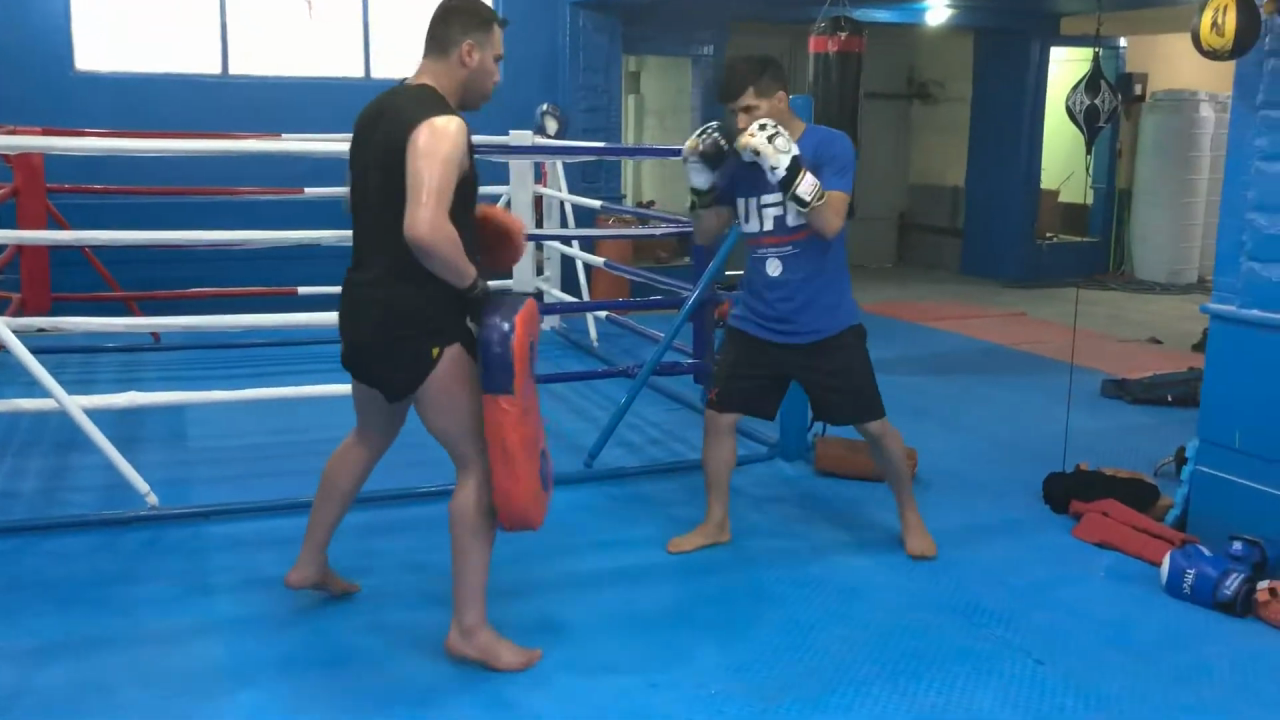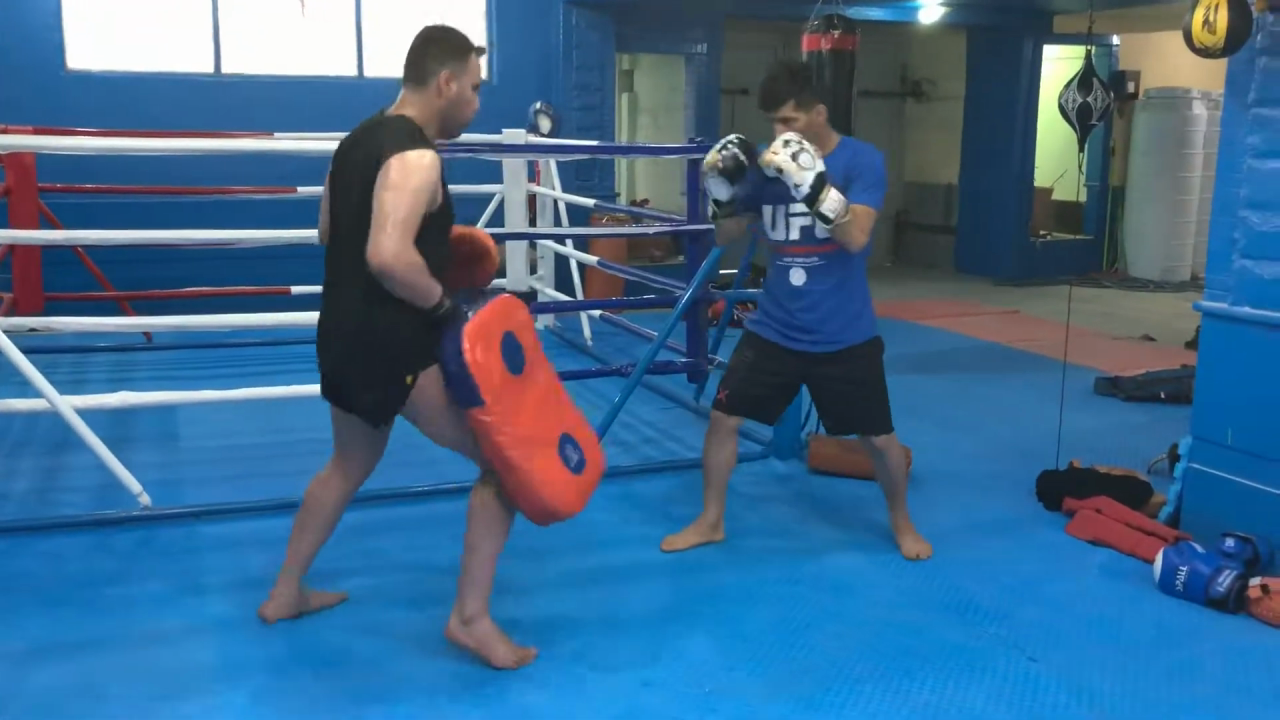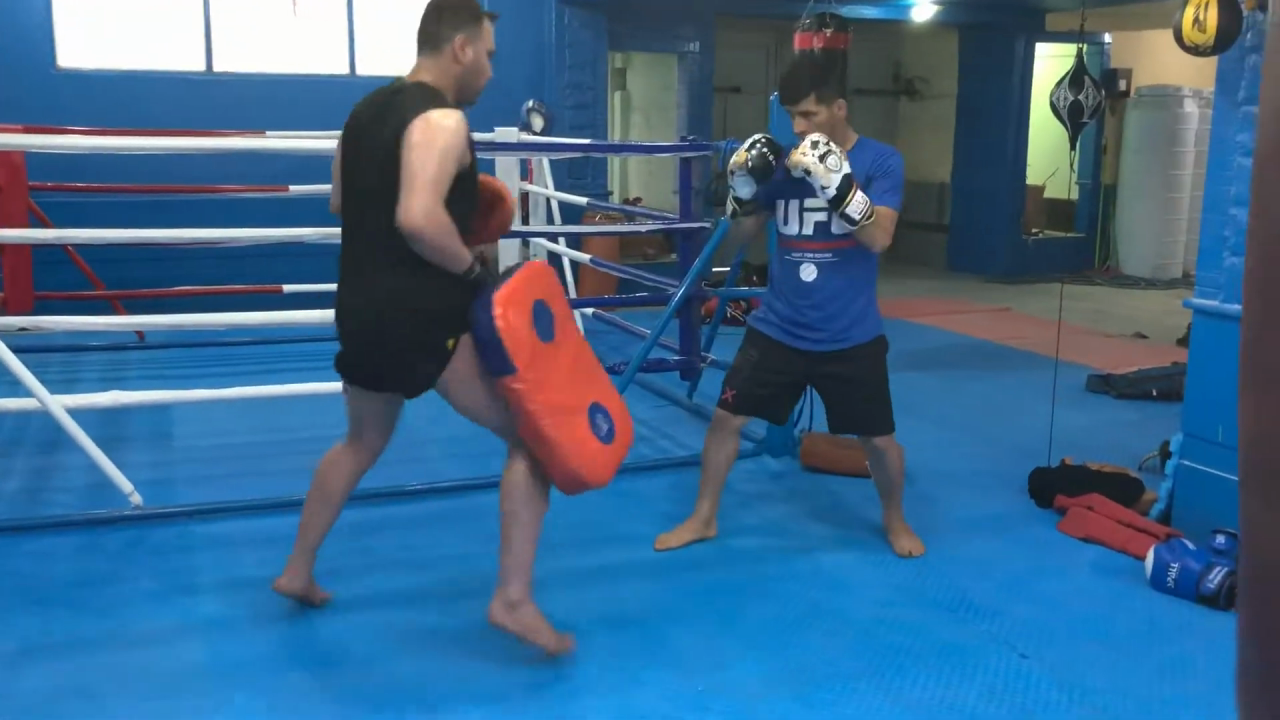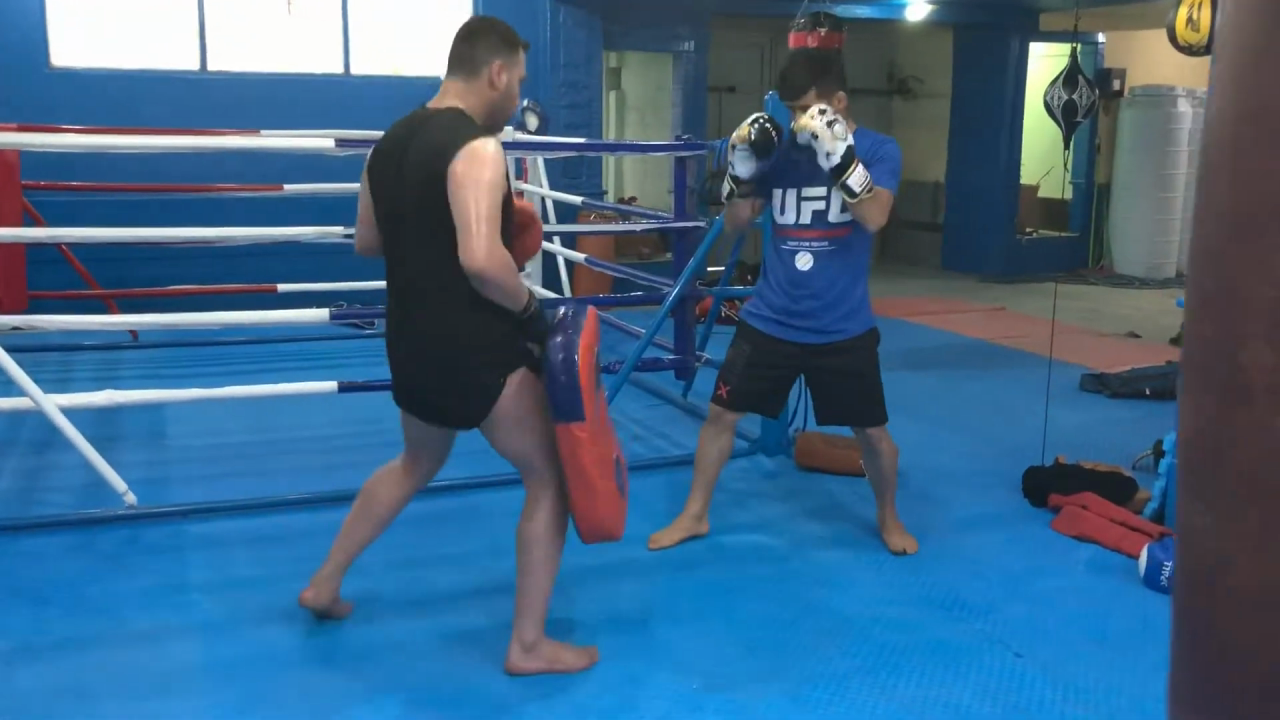
dt=0.2s
person 1, frame 1
left shoulder: (379, 110)
right shoulder: (442, 124)
right elbow: (425, 229)
right wrist: (474, 284)
left hip: (366, 309)
right hip: (419, 319)
left knee: (371, 438)
right knee: (479, 462)
left ankle: (311, 563)
right ankle: (470, 629)
person 1, frame 2
left shoulder: (358, 141)
right shoulder: (416, 158)
right elbow: (387, 258)
right wrist: (443, 304)
left hip: (343, 336)
right hip: (398, 344)
left knee: (350, 465)
left ankle: (285, 594)
right ankle: (471, 617)
person 1, frame 3
left shoulder: (366, 111)
right shoulder: (441, 118)
left elbow: (343, 203)
right elbow: (418, 217)
right wrist: (472, 268)
left hip: (363, 311)
right hip: (426, 314)
left knee: (361, 442)
left ankle: (298, 573)
right ankle: (514, 600)
person 1, frame 4
left shoulder: (390, 143)
right shoulder: (478, 148)
left elbow: (369, 242)
right elbow: (480, 260)
right wrist: (529, 307)
left hip: (411, 341)
right hip: (479, 347)
left knee: (416, 465)
right knee: (550, 478)
left ankle: (324, 585)
right ankle: (529, 644)
person 2, frame 1
left shoulder: (832, 146)
right shoulder: (739, 158)
left elbow: (830, 222)
right elbow: (704, 236)
left wrist: (786, 165)
right wrist: (700, 181)
left hip: (827, 326)
right hip: (756, 325)
left knee: (874, 425)
right knee: (718, 418)
left ankle: (910, 514)
right ankle: (715, 522)
person 2, frame 2
left shoulder: (863, 160)
right shoulder: (768, 164)
left elbow: (856, 237)
right elbow: (726, 238)
left wrist: (810, 179)
right wrist: (722, 189)
left hip: (845, 336)
right hip: (774, 331)
left knee: (879, 438)
right knee: (723, 419)
left ankle: (902, 522)
right ankle: (710, 521)
person 2, frame 3
left shoulder: (881, 161)
right shoulder: (784, 161)
left elbow: (878, 238)
right elbow: (741, 236)
left wrist: (836, 181)
right wrist: (743, 188)
left hip: (850, 336)
right hip: (778, 328)
left knee: (878, 439)
right knee: (726, 418)
left ankle: (895, 520)
right ankle: (703, 518)
person 2, frame 4
left shoulder: (878, 149)
right shoulder: (782, 149)
left elbow: (874, 218)
right elbow: (734, 224)
left wrist: (840, 153)
right wrist: (742, 167)
left hip: (843, 328)
right hip: (770, 321)
left knee: (872, 430)
right knee: (722, 413)
left ankle: (888, 517)
right ankle: (695, 515)
